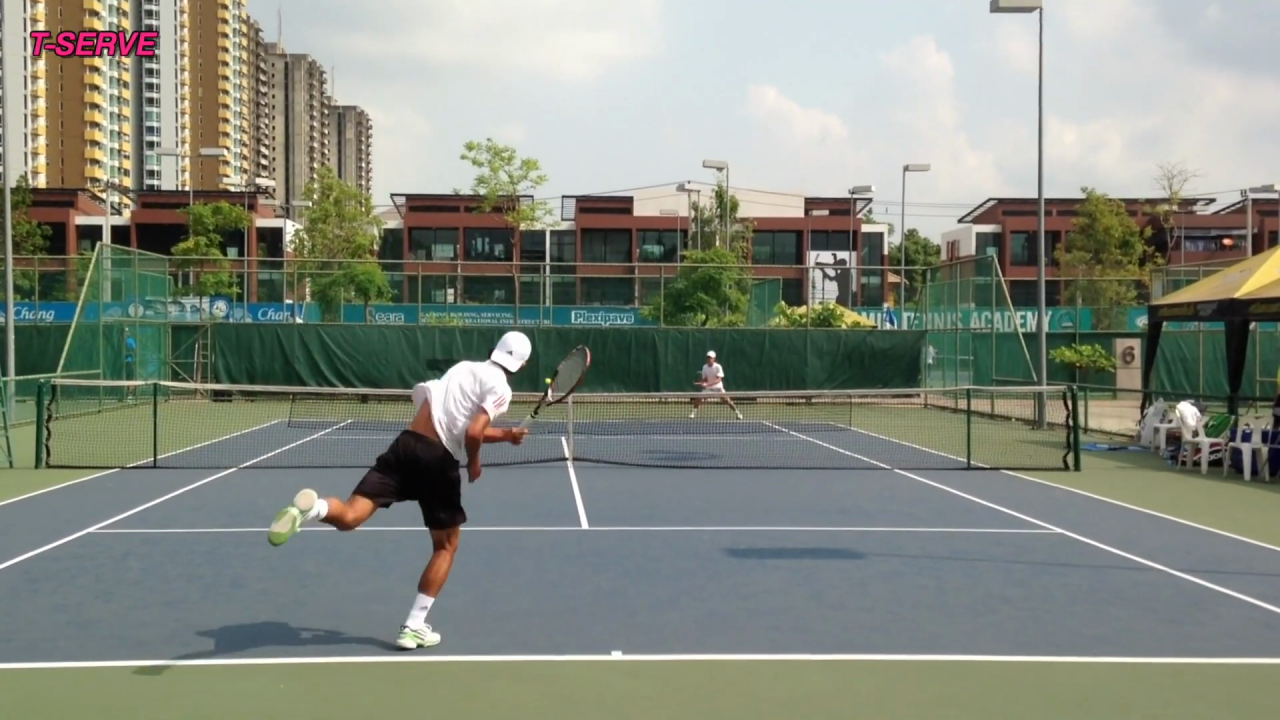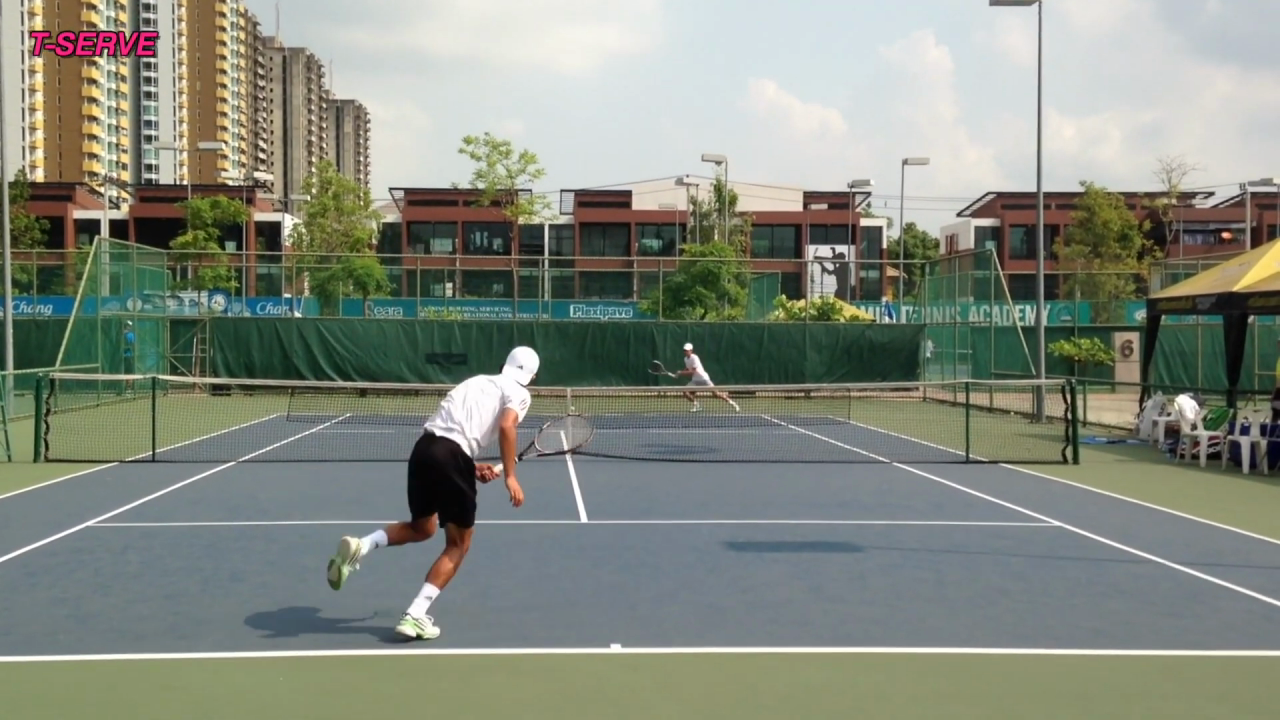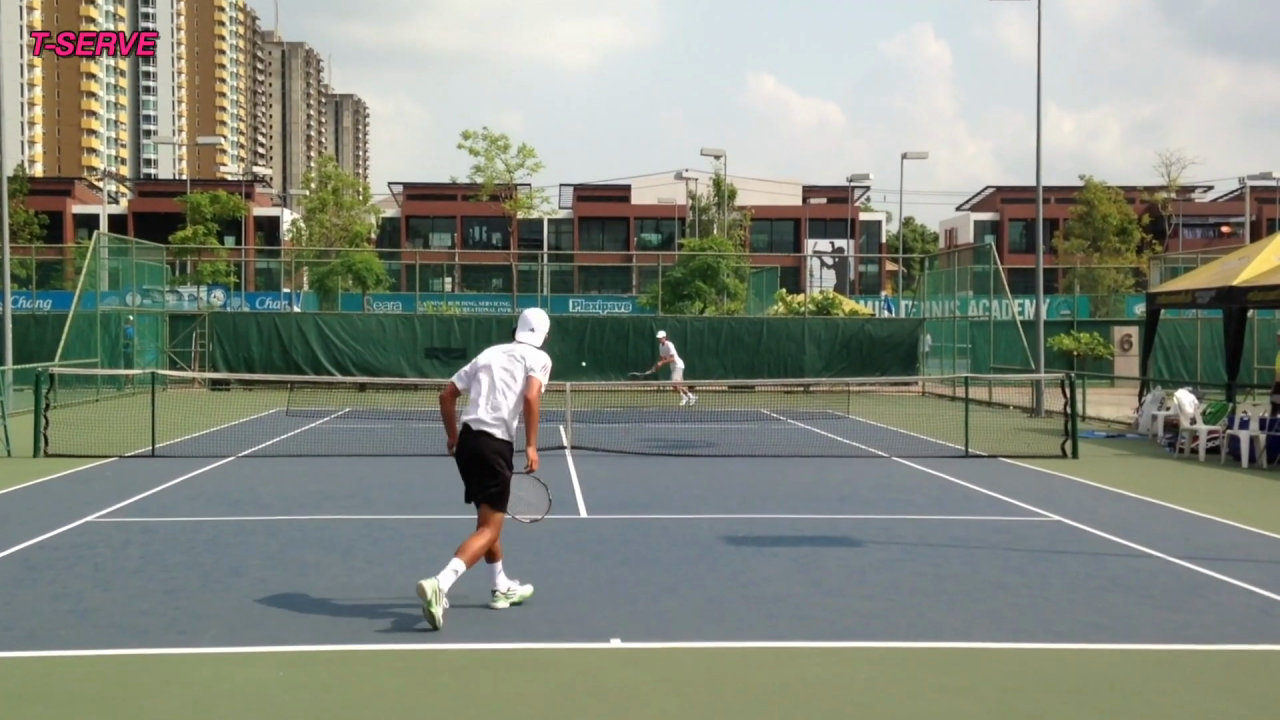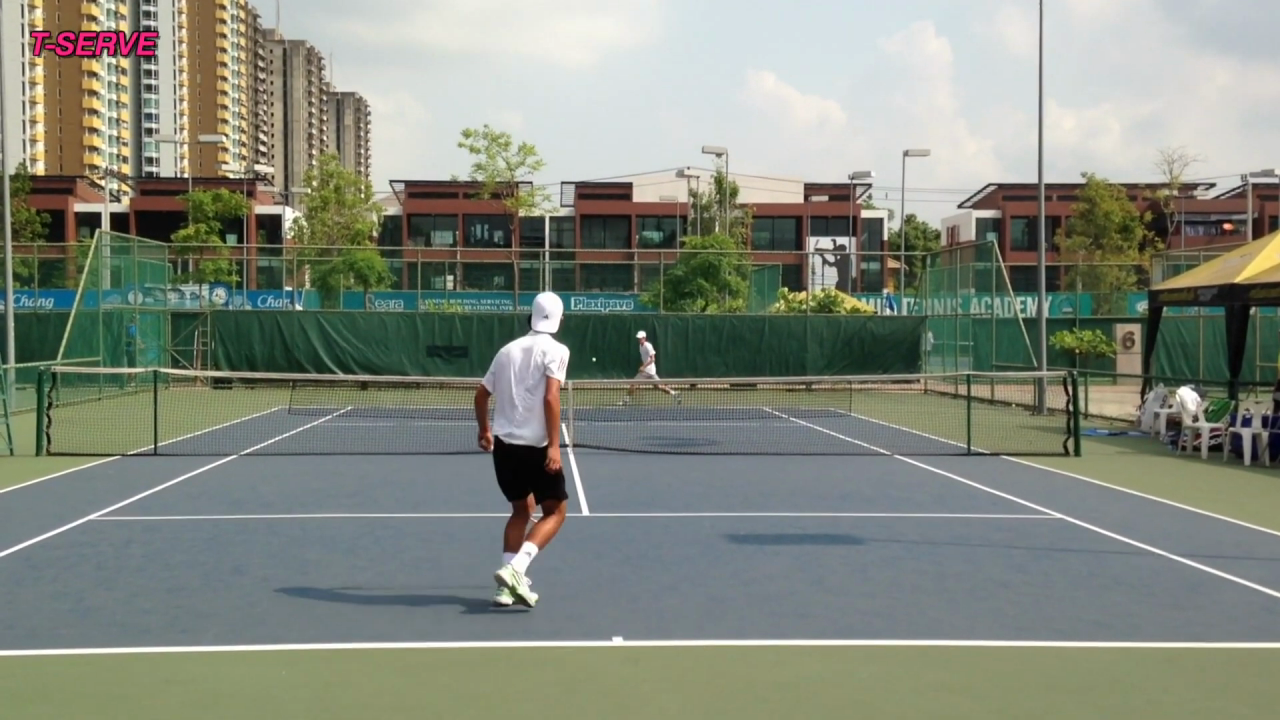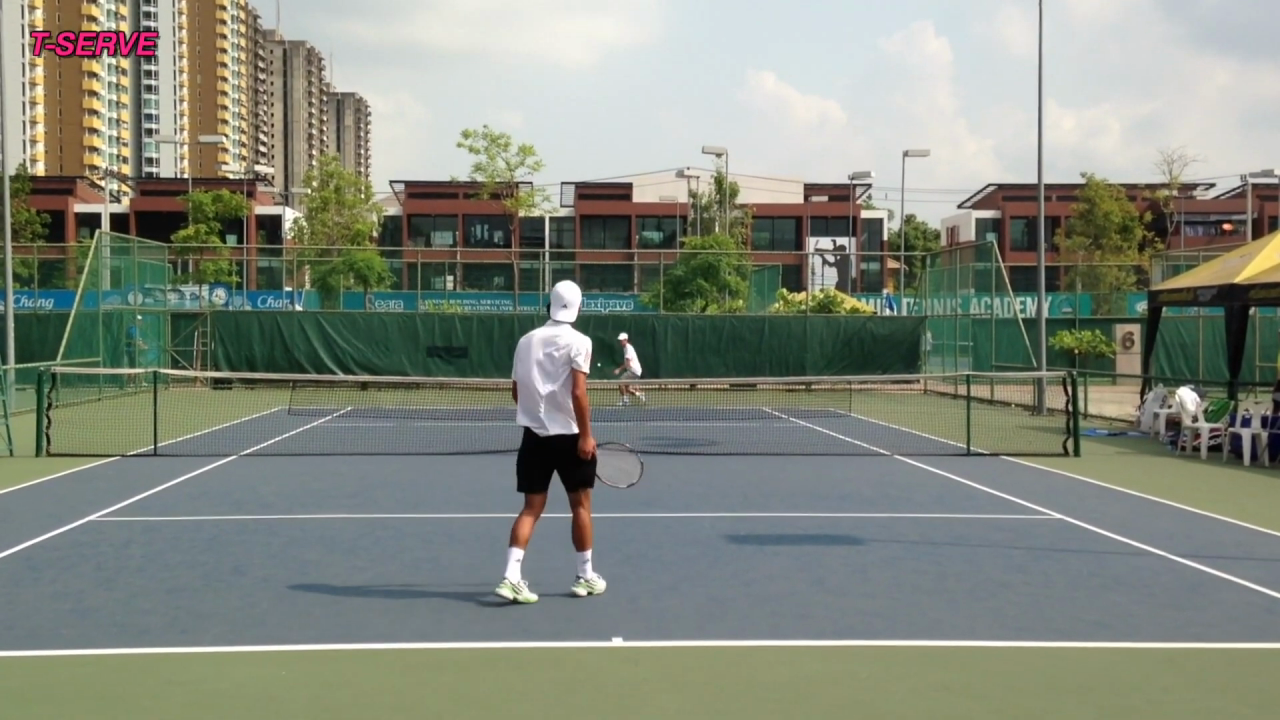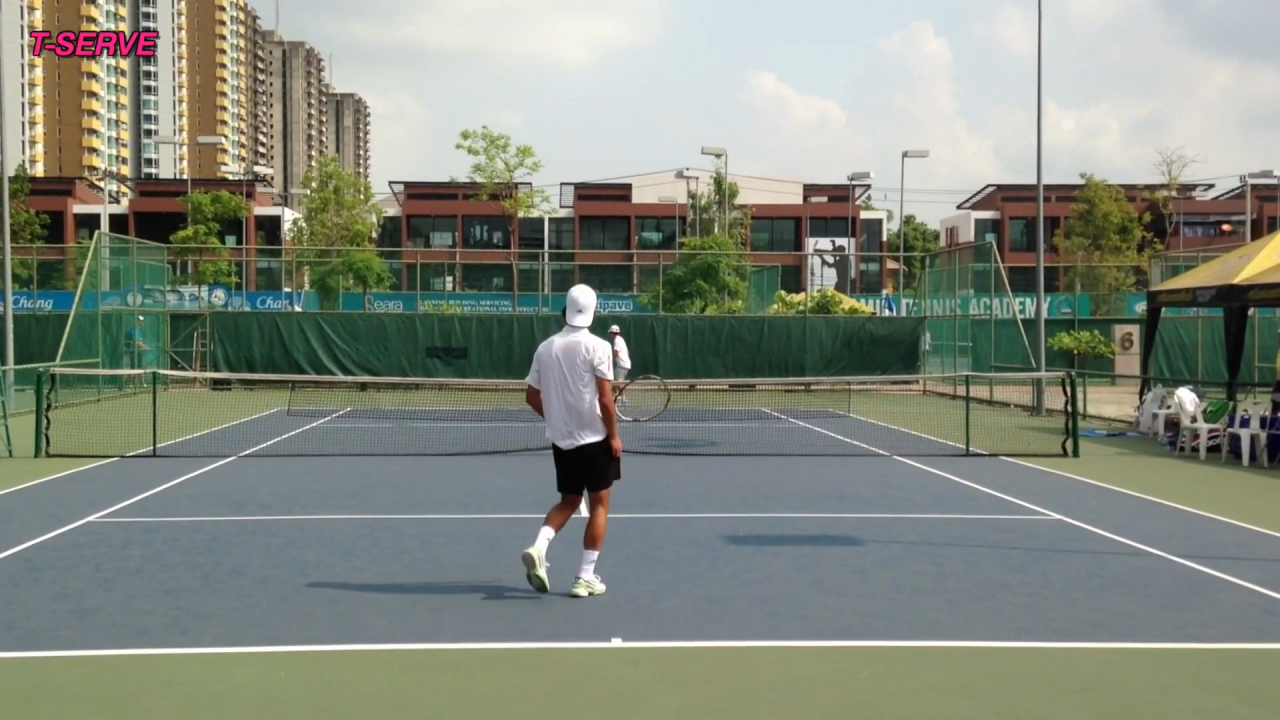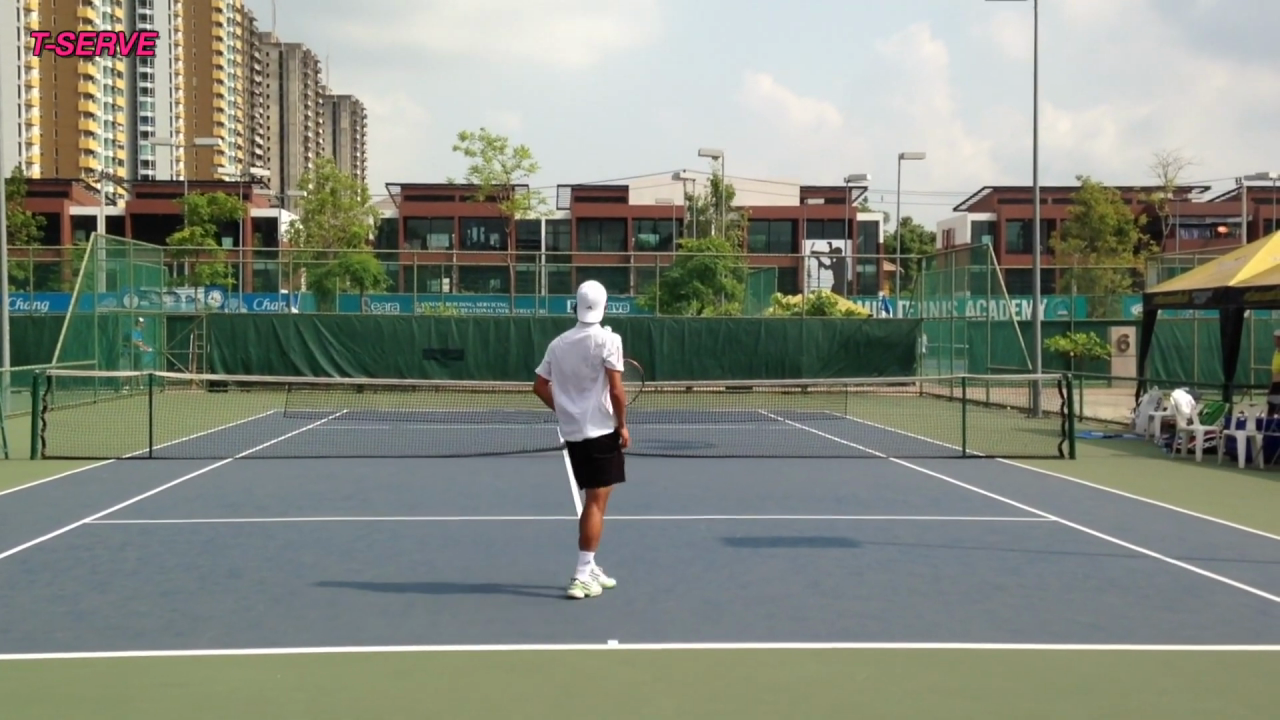
dt=0.2s
person 1, frame 1
left shoulder: (466, 367)
right shoulder: (500, 388)
right elbow: (474, 434)
left wrist: (504, 434)
right wrist: (474, 463)
left hip: (407, 445)
right hip: (438, 462)
left knee: (348, 515)
right knee: (446, 546)
left ankle: (310, 507)
right ankle: (414, 627)
person 1, frame 2
left shoulder: (474, 381)
right shoulder: (518, 393)
right elbow: (506, 427)
right wrist: (511, 476)
left hip: (425, 447)
right hip: (453, 456)
left knee: (421, 528)
right knee: (458, 545)
left ankle: (359, 547)
right ankle: (416, 616)
person 1, frame 3
left shoulder: (487, 354)
right shoulder: (539, 359)
left elbow: (446, 395)
right elbow: (531, 397)
left wrist: (453, 433)
right wrist: (531, 446)
left hip: (468, 439)
right hip: (494, 444)
left knee: (489, 515)
right knee: (489, 528)
left ankle: (501, 588)
right ankle: (438, 585)
person 1, frame 4
left shoulder: (506, 350)
right shoulder: (555, 350)
left elbow: (481, 395)
right elbow: (551, 399)
left wrist: (484, 431)
right wrist: (554, 446)
left hip: (502, 444)
right hip: (534, 445)
left knee: (521, 511)
right knee: (555, 512)
left ankle: (509, 585)
right ankle: (514, 571)
person 1, frame 5
left shoulder: (526, 340)
right shoulder: (578, 341)
left elbow: (516, 391)
right elbow: (579, 393)
right wrist: (586, 434)
left hip: (533, 435)
right hip: (566, 435)
left knee: (532, 507)
right knee: (581, 505)
left ankle: (512, 578)
right ankle: (585, 577)
person 1, frame 6
left shoulder: (545, 348)
right shoulder: (598, 347)
left elbow: (532, 397)
right elbow: (605, 398)
right wrist: (614, 435)
left hip: (561, 440)
right hip: (594, 439)
left knee: (568, 502)
right knee: (599, 506)
left ankle: (538, 549)
right ankle: (586, 578)
person 1, frame 7
left shoulder: (558, 343)
right shoulder: (608, 340)
left elbow: (540, 386)
right elbow: (616, 389)
right wrist: (622, 425)
left hip: (572, 433)
right hip: (601, 432)
left knee: (591, 498)
right knee: (596, 504)
left ankle: (589, 569)
right ankle: (582, 579)
